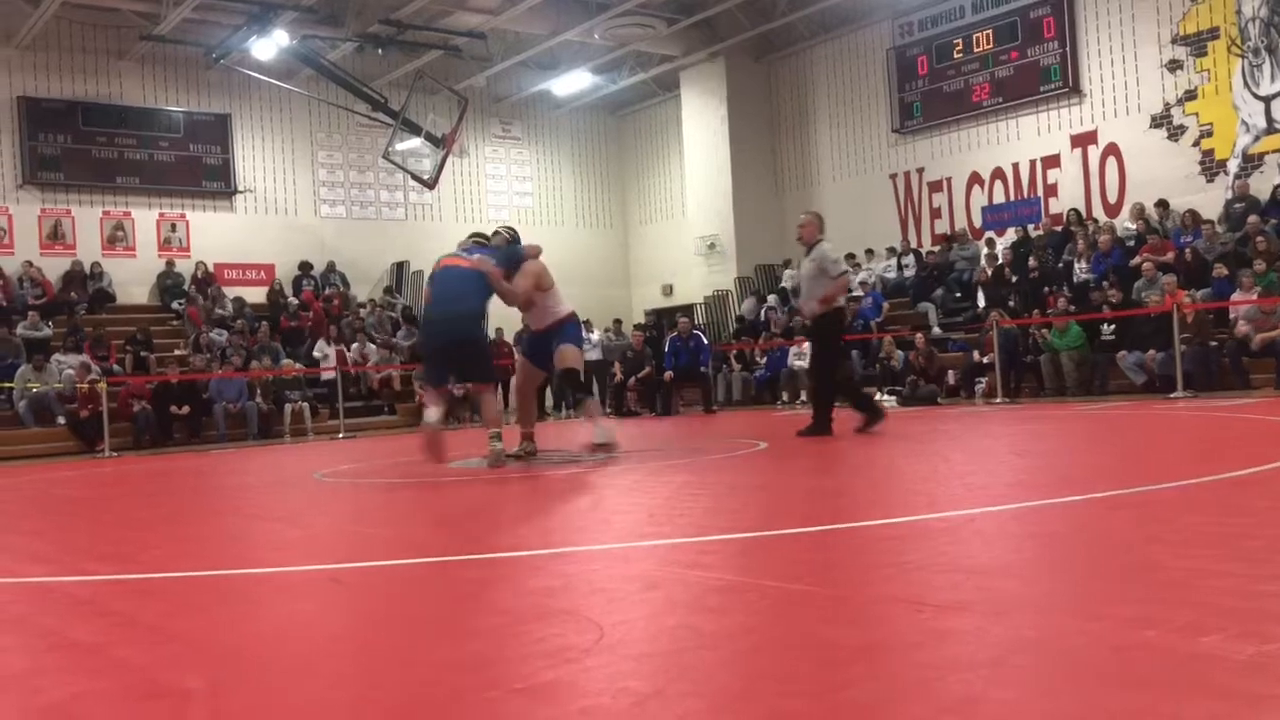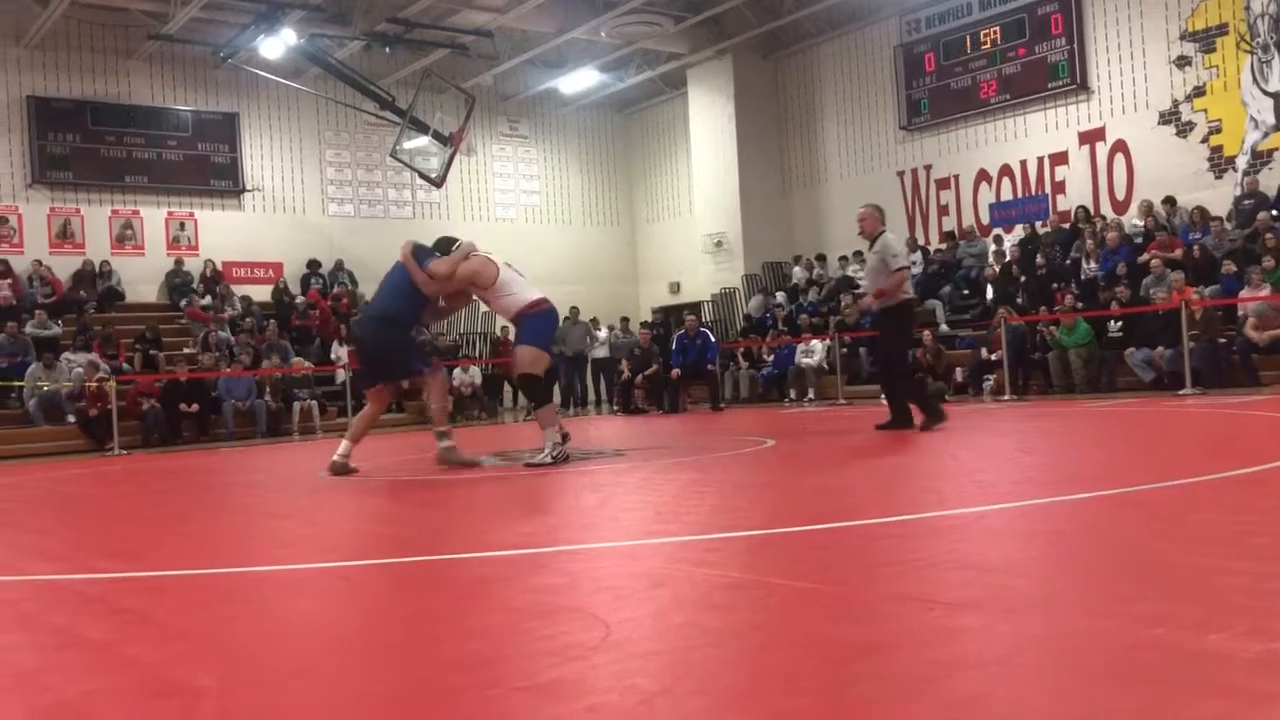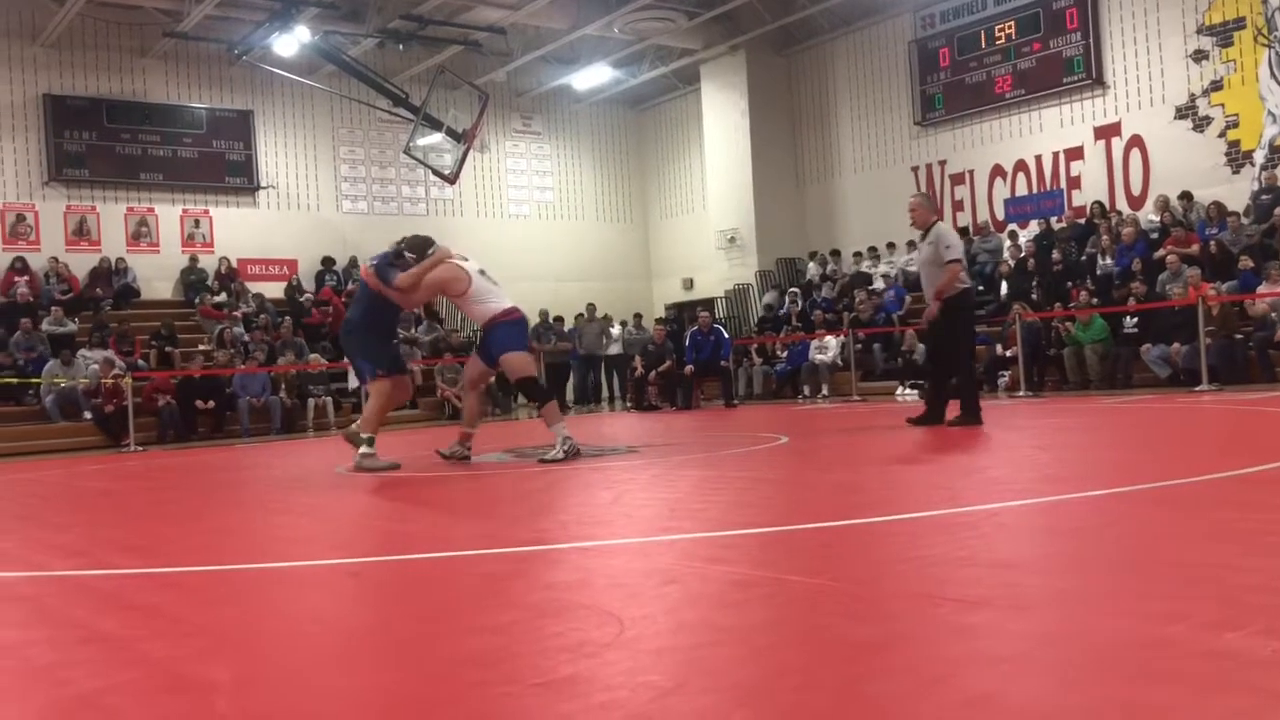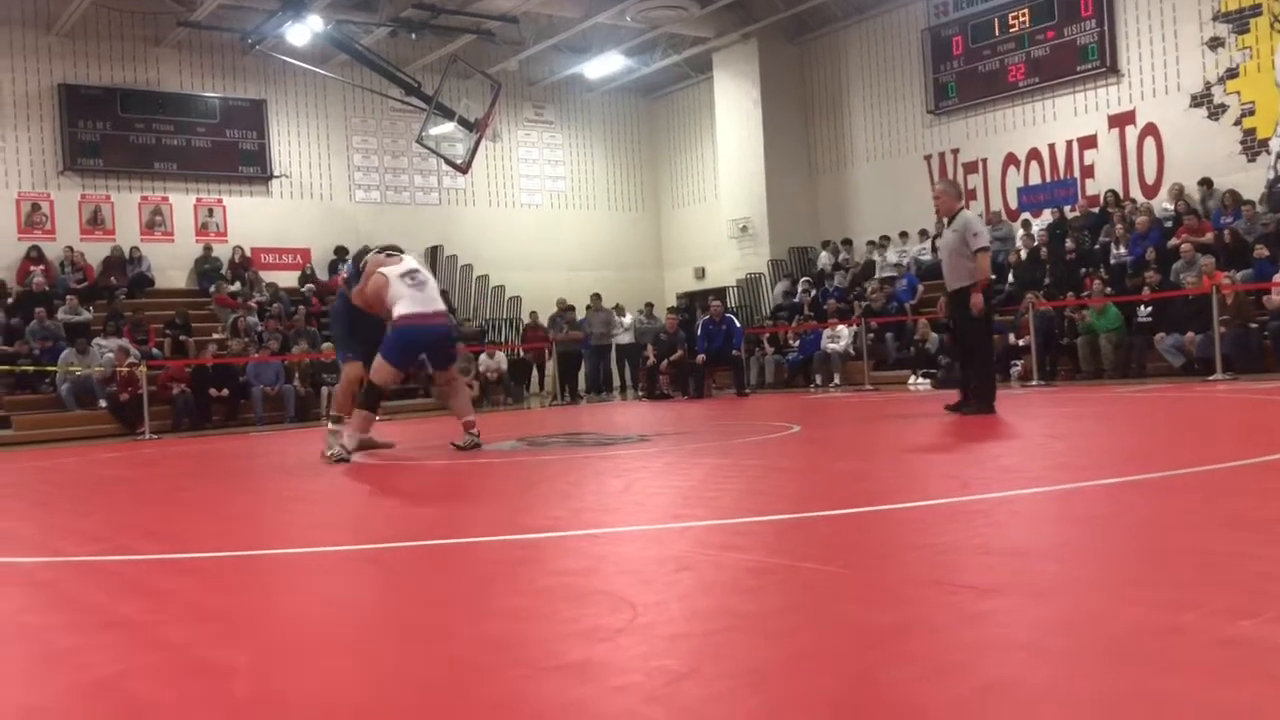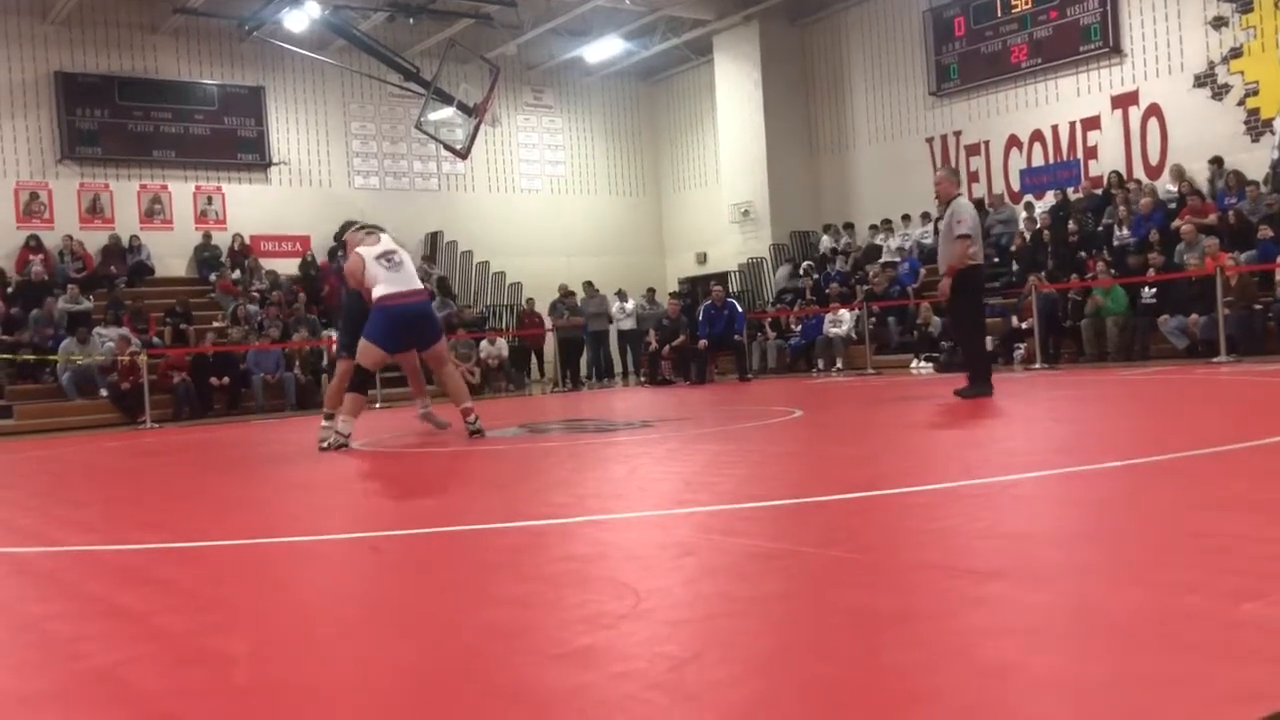
dt=0.5s
person 1, frame 1
left shoulder: (824, 252)
right shoulder: (809, 256)
left elbow: (844, 280)
left wrist: (820, 303)
right wrist: (802, 307)
left hip: (828, 318)
right hip: (820, 320)
left knee: (821, 371)
right knee: (831, 372)
left ankle: (820, 423)
right ankle: (870, 411)
person 1, frame 2
left shoulder: (889, 243)
right shoulder: (875, 248)
left elbow: (902, 275)
left wrist: (874, 297)
right wrist: (871, 301)
left hip: (898, 310)
right hip: (886, 313)
left knee: (897, 366)
right knee: (886, 367)
left ankle: (932, 410)
right ankle: (900, 417)
person 1, frame 3
left shoulder: (943, 232)
right shoulder: (927, 238)
left elbow: (955, 268)
left wrist: (937, 300)
right wrist: (932, 304)
left hip: (955, 304)
right hip: (941, 307)
left knee: (961, 359)
right knee: (937, 360)
left ankle: (971, 412)
right ankle: (934, 412)
person 1, frame 4
left shoulder: (969, 220)
right shoulder: (950, 226)
left elbow: (983, 256)
left wrist: (979, 291)
right wrist: (949, 295)
left hip: (973, 293)
right hip: (959, 294)
left knee: (979, 348)
right knee: (961, 348)
left ankle: (984, 400)
right ankle: (969, 397)
person 1, frame 5
left shoulder: (960, 207)
right shoulder: (952, 209)
left elbow: (964, 244)
left wrist: (948, 276)
right wrist: (949, 277)
left hip: (963, 276)
right hip: (965, 277)
left knee: (964, 329)
right knee: (969, 329)
left ankle: (980, 381)
right ankle: (979, 380)
person 2, frame 1
left shoulder: (442, 261)
right shoulder: (492, 255)
left elbow: (428, 298)
left hip: (433, 331)
right hip: (467, 329)
left knee: (436, 389)
right knee: (485, 389)
left ankle: (433, 420)
right ankle: (496, 449)
person 2, frame 2
right shoulder: (422, 252)
left elbow: (428, 314)
right elbow: (442, 270)
left wrist: (457, 303)
left hip: (365, 331)
right hip: (387, 330)
left knee: (377, 403)
right knee: (436, 378)
left ankle: (340, 458)
right ankle: (446, 448)
person 2, frame 3
left shoulder: (400, 263)
right shoulder: (383, 265)
right elbow: (403, 284)
right wrist: (433, 261)
left hip: (382, 334)
right hip: (360, 333)
left knee: (402, 391)
right knee: (382, 389)
left ankle: (357, 430)
right ankle: (366, 455)
person 2, frame 4
right shoulder: (353, 273)
left hip: (374, 327)
right hip: (347, 325)
right knee: (353, 374)
left ankle: (361, 435)
right ankle: (334, 432)
person 2, frame 5
right shoulder: (344, 259)
right hip: (355, 319)
left knee: (411, 363)
right knee: (344, 369)
left ankle: (425, 411)
right ankle: (327, 426)
person 3, frame 1
left shoulder: (531, 267)
left elbow: (514, 297)
left wrist: (493, 274)
left hip: (565, 326)
right hip: (539, 332)
left knee: (568, 377)
right knee: (522, 387)
left ankle: (601, 430)
right ankle: (527, 442)
person 3, frame 2
left shoulder: (470, 267)
right shoulder: (478, 262)
left elbow: (432, 288)
right elbow: (462, 297)
left wrist: (408, 261)
left hip: (536, 317)
right hip: (531, 318)
left knee: (529, 381)
right knee: (530, 381)
left ankle: (557, 447)
right ankle: (558, 433)
person 3, frame 3
left shoulder: (442, 273)
right shoulder: (455, 261)
left elbow: (409, 301)
left wrist: (375, 282)
left hip: (507, 324)
right hip: (498, 325)
left knee: (525, 383)
right knee: (471, 383)
left ankle: (564, 441)
right ankle: (463, 445)
person 3, frame 4
left shoulder: (376, 280)
right shoulder: (411, 260)
left elbow: (380, 310)
left hip: (407, 329)
right hip: (441, 326)
left knee: (373, 391)
right knee: (453, 383)
left ankle: (345, 448)
right ankle: (472, 434)
person 3, frame 5
left shoulder: (354, 262)
right shoulder: (390, 239)
left elbow: (366, 293)
left hip: (389, 309)
right hip: (421, 303)
left knee: (362, 374)
right knee: (444, 366)
left ankle: (341, 435)
right ankle: (472, 421)
